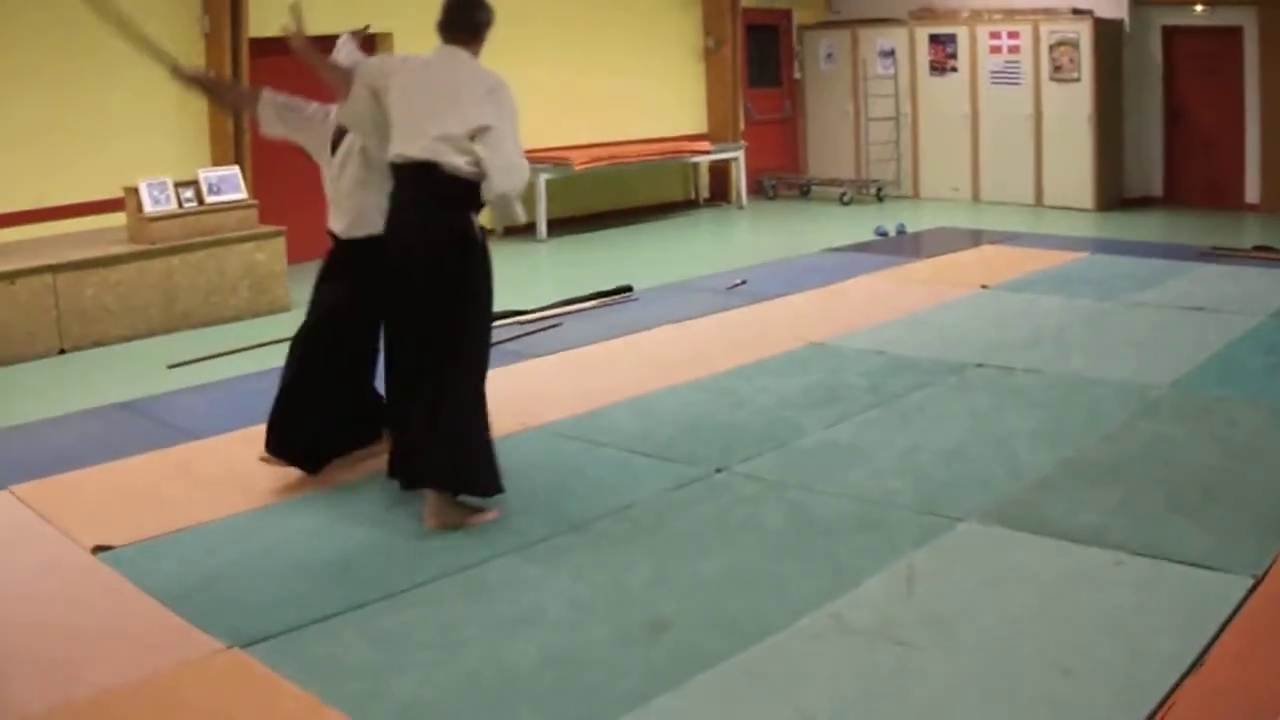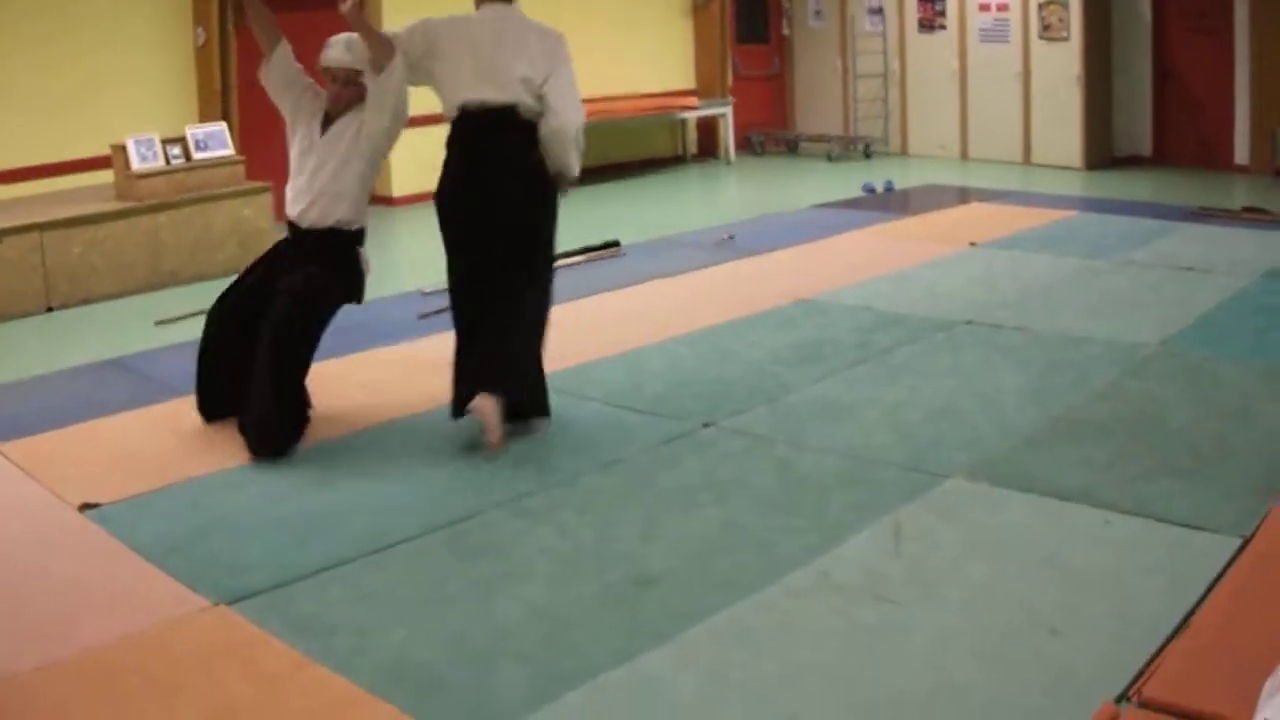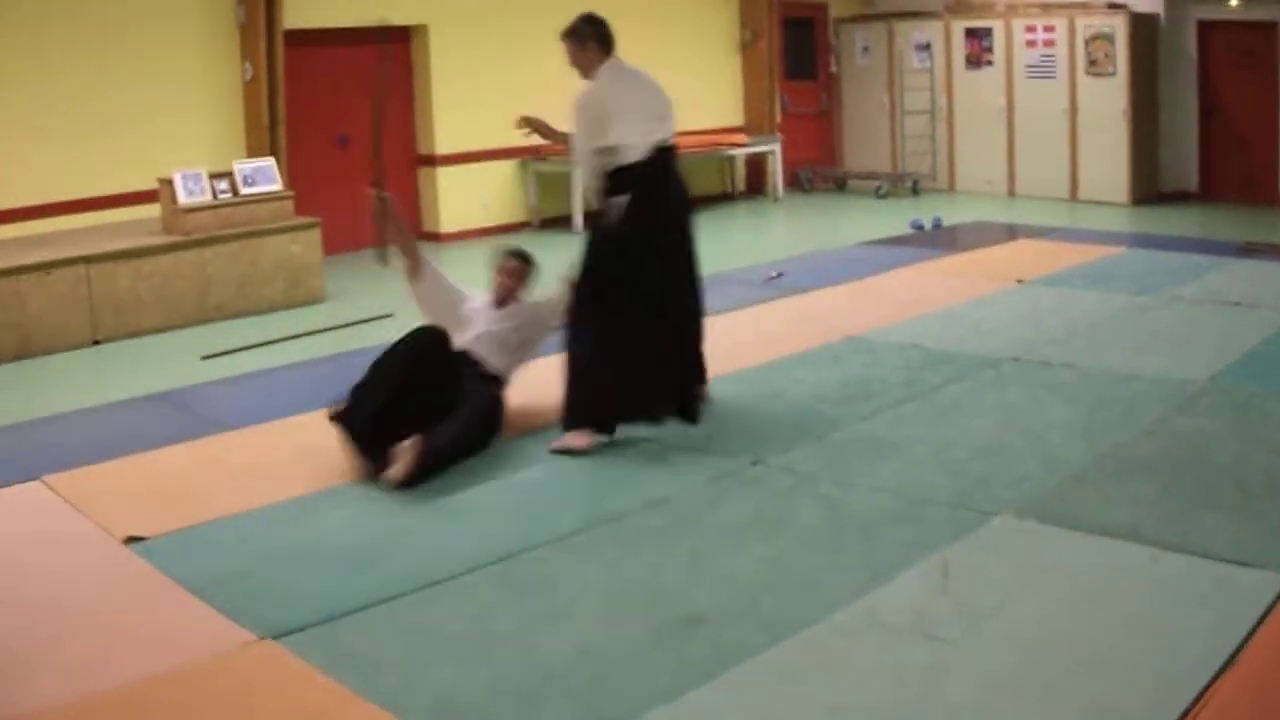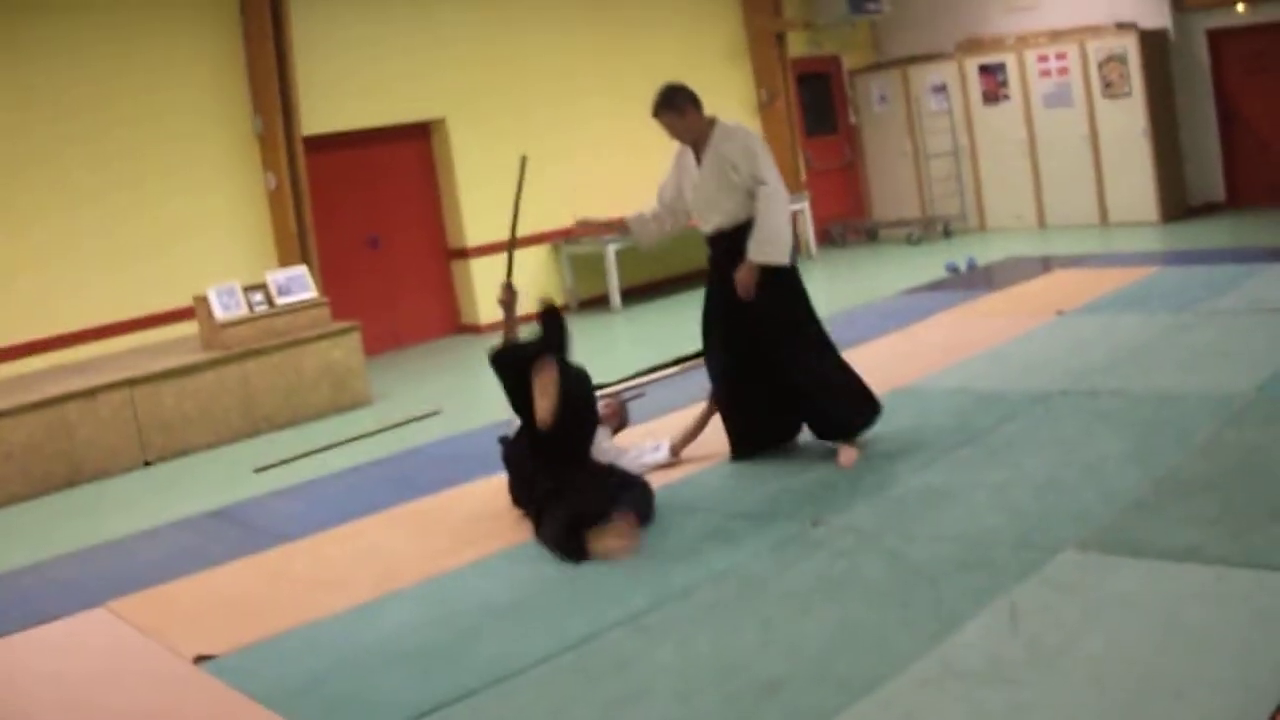
dt=0.5s
person 1, frame 1
left shoulder: (399, 71)
right shoulder: (488, 87)
left elbow: (348, 77)
right elbow: (506, 175)
left wrist: (309, 51)
right wrist: (512, 211)
left hip: (404, 212)
right hip: (451, 219)
left knee: (410, 339)
right knee: (456, 353)
left ankle: (413, 460)
right ankle: (441, 494)
person 1, frame 2
right shoulder: (545, 39)
right elbow: (563, 118)
right wrist: (566, 168)
left hip: (466, 161)
right hip: (519, 161)
left knee: (476, 282)
right knee: (524, 283)
left ankle: (485, 390)
right ankle: (494, 392)
person 1, frame 3
left shoulder: (595, 97)
right shoulder: (639, 82)
left elbow: (592, 162)
left wrist: (602, 208)
right wrist: (556, 135)
left hip: (632, 201)
right hip: (667, 192)
left knee: (601, 307)
right knee: (670, 294)
left ankle: (591, 420)
right ankle: (689, 383)
person 1, frame 4
left shoulder: (741, 142)
right shoulder: (685, 159)
left elbow: (772, 202)
right elbow: (668, 214)
left wrist: (756, 262)
right wrist: (610, 226)
left hip: (759, 257)
right hip: (723, 258)
left knee: (797, 344)
right knee: (730, 355)
left ankle: (844, 431)
right ankle: (762, 433)
person 2, frame 1
right shoulder: (325, 122)
right elbow: (260, 102)
right wrist: (202, 81)
left hip: (370, 257)
right hip: (346, 252)
left knee: (318, 347)
right knee: (330, 346)
left ankle: (293, 444)
right ankle: (362, 431)
person 2, frame 2
left shoulder: (372, 123)
right shoulder: (308, 106)
left elbow: (392, 66)
right elbow: (273, 47)
left hip: (336, 256)
right hip: (296, 245)
left knee: (282, 327)
right knee: (231, 314)
left ankle: (270, 430)
right ankle: (237, 400)
person 2, frame 3
left shoulder: (532, 318)
right shoulder: (463, 304)
left elbow: (570, 297)
right elbow: (417, 265)
right wrist: (389, 217)
left hip: (480, 384)
left knee: (480, 414)
right knee: (425, 342)
left ankle: (419, 453)
person 2, frame 4
left shoulder: (609, 449)
left elbow: (667, 451)
right elbow: (514, 367)
left wrist: (705, 417)
right wrist: (509, 313)
left knee: (635, 490)
